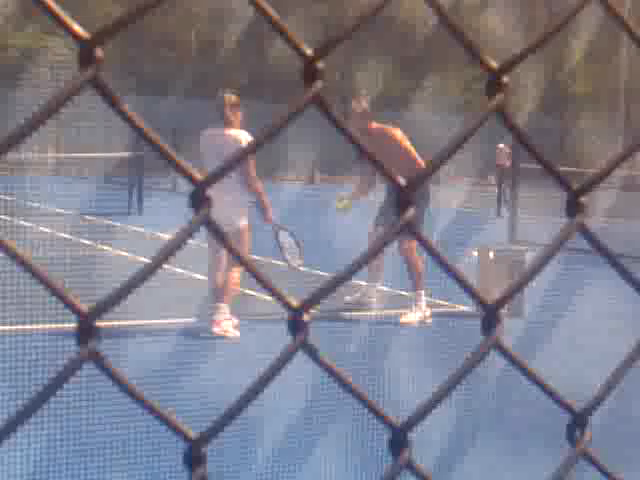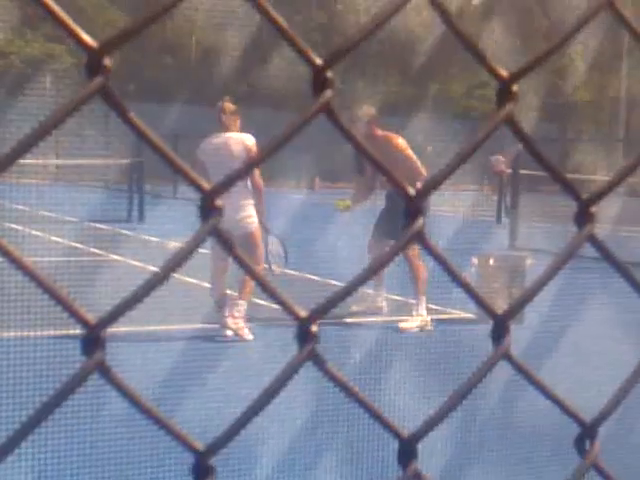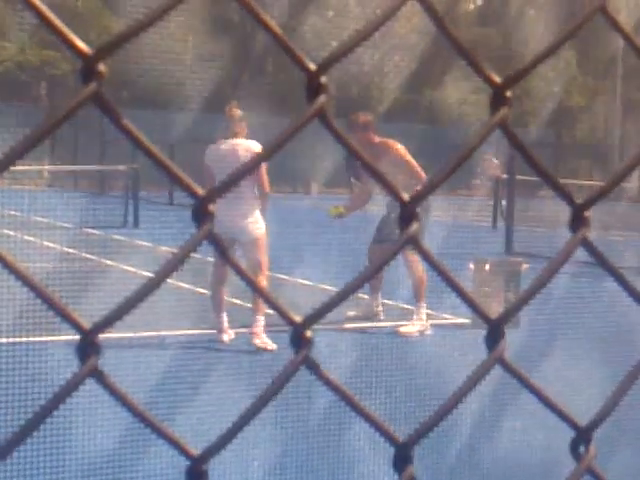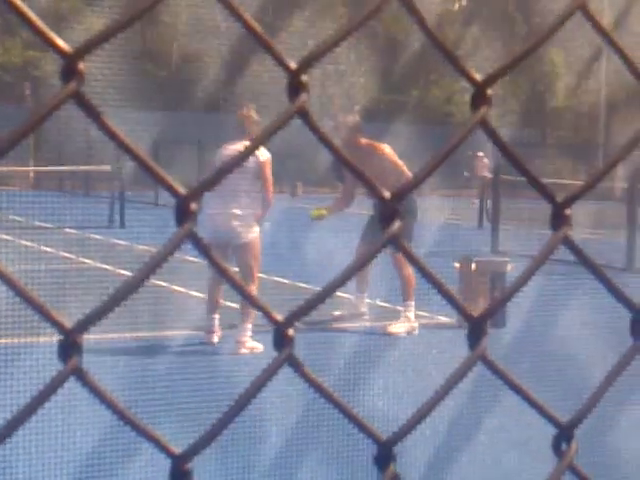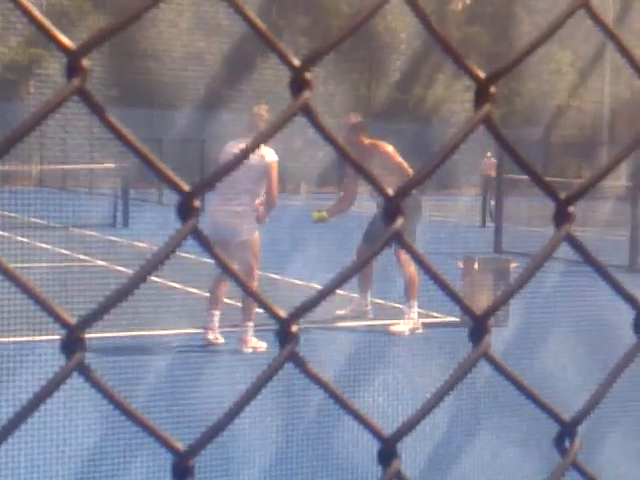
dt=0.4s
person 1, frame 1
left shoulder: (205, 136)
right shoulder: (243, 138)
left elbow: (208, 169)
right elbow: (250, 180)
right wrist: (265, 205)
left hip: (210, 203)
right hip: (233, 206)
left knee: (216, 261)
right knee: (236, 264)
left ankle: (223, 314)
right ankle: (221, 318)
person 1, frame 2
left shoulder: (205, 145)
right shoulder: (246, 140)
right elbow: (257, 182)
right wrist: (259, 206)
right hip: (241, 209)
left knee: (219, 268)
right knee: (256, 263)
left ankle: (224, 321)
right ankle: (237, 314)
person 1, frame 3
left shoulder: (211, 151)
right shoulder: (253, 147)
left elbow: (209, 190)
right elbow: (264, 188)
right wrist: (260, 208)
left hip: (222, 217)
right hip: (248, 216)
left knee: (220, 273)
right knee: (260, 274)
left ankle: (223, 328)
right ankle: (257, 331)
person 1, frame 4
left shoulder: (222, 150)
right shoulder: (261, 154)
left elbow: (214, 188)
right elbow: (268, 196)
right wrist: (261, 214)
left hip: (215, 216)
right hip: (242, 220)
left knee: (218, 275)
right knee: (250, 280)
left ankle: (214, 328)
right ankle: (244, 339)
person 1, frame 5
left shoulder: (229, 147)
right shoulder: (267, 155)
left elbow: (222, 185)
right elbow: (272, 198)
right wrist: (263, 213)
left hip: (215, 213)
right hip: (241, 218)
left knee: (224, 272)
right knee: (250, 277)
left ankle: (212, 327)
right ankle: (247, 337)
person 2, frame 1
left shoulder: (391, 134)
right shoulder: (366, 141)
left elbow: (419, 167)
right elbow: (368, 181)
right wrist: (350, 198)
left hip: (414, 190)
right hip: (395, 191)
left knee: (407, 246)
right knee: (375, 238)
left ankle: (421, 307)
right ankle: (370, 293)
person 2, frame 2
left shoulder: (393, 141)
right shoulder: (369, 149)
left elbow: (421, 174)
right elbow: (368, 186)
right wrist: (351, 201)
right hip: (393, 200)
left knee: (410, 252)
right knee: (375, 248)
left ankle: (422, 313)
right ankle: (377, 300)
person 2, frame 3
left shoulder: (392, 148)
right shoulder: (367, 157)
left elbow: (421, 179)
right elbow: (365, 194)
right wrist: (345, 209)
right hip: (395, 206)
left knee: (410, 256)
right knee: (374, 254)
left ankle: (421, 318)
right ankle: (374, 307)
person 2, frame 4
left shoulder: (379, 150)
right shoulder: (352, 160)
left elbow: (408, 179)
right elbow: (346, 198)
right wrist: (326, 211)
left hip: (401, 206)
right hip: (382, 207)
left knee: (399, 257)
right knee: (361, 253)
left ankle: (409, 318)
right ankle: (360, 305)
person 2, frame 5
left shoulder: (381, 149)
left elbow: (411, 177)
right elbow: (348, 199)
right wrist: (326, 213)
left hip: (406, 204)
left knee: (403, 255)
right knee: (363, 251)
left ankle: (412, 317)
right ankle: (363, 304)
